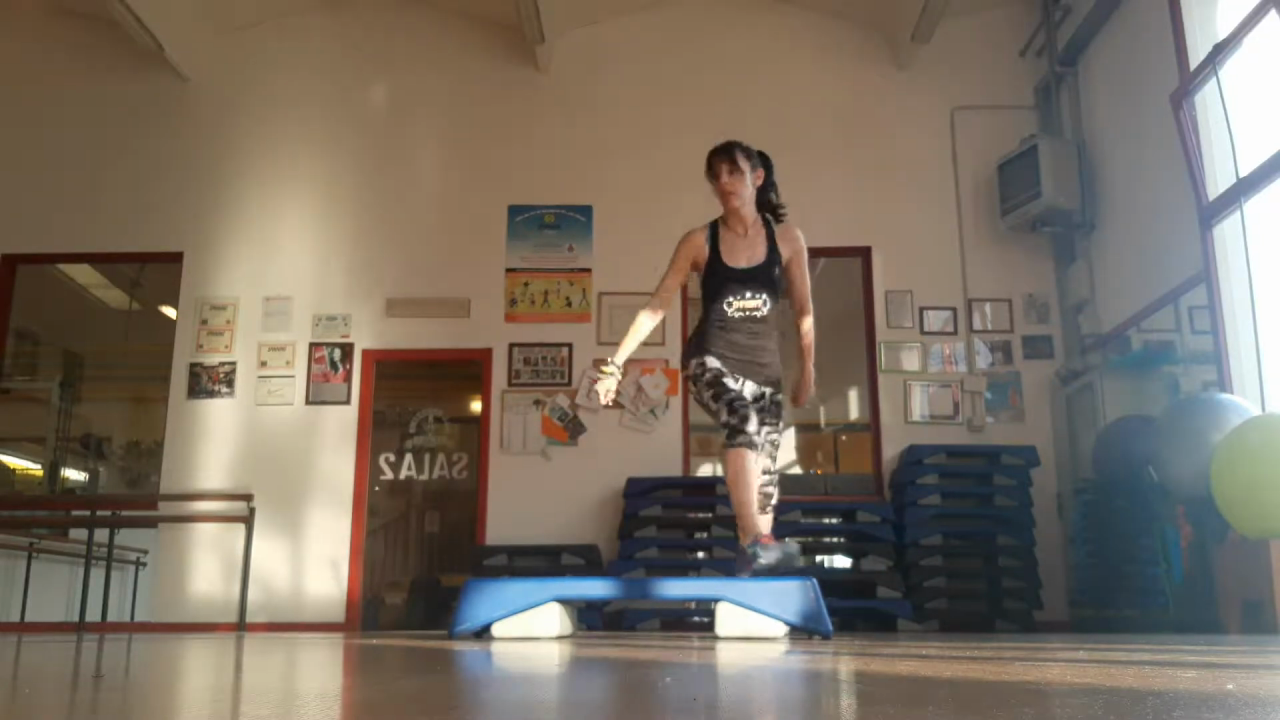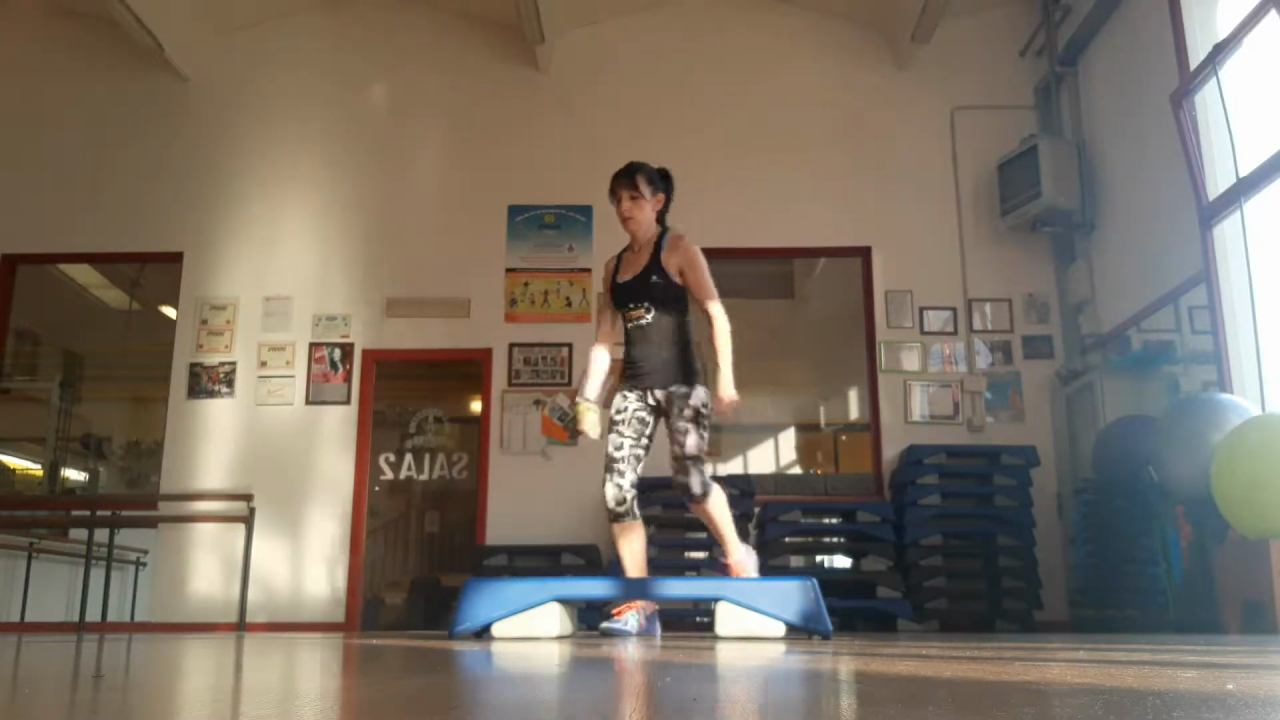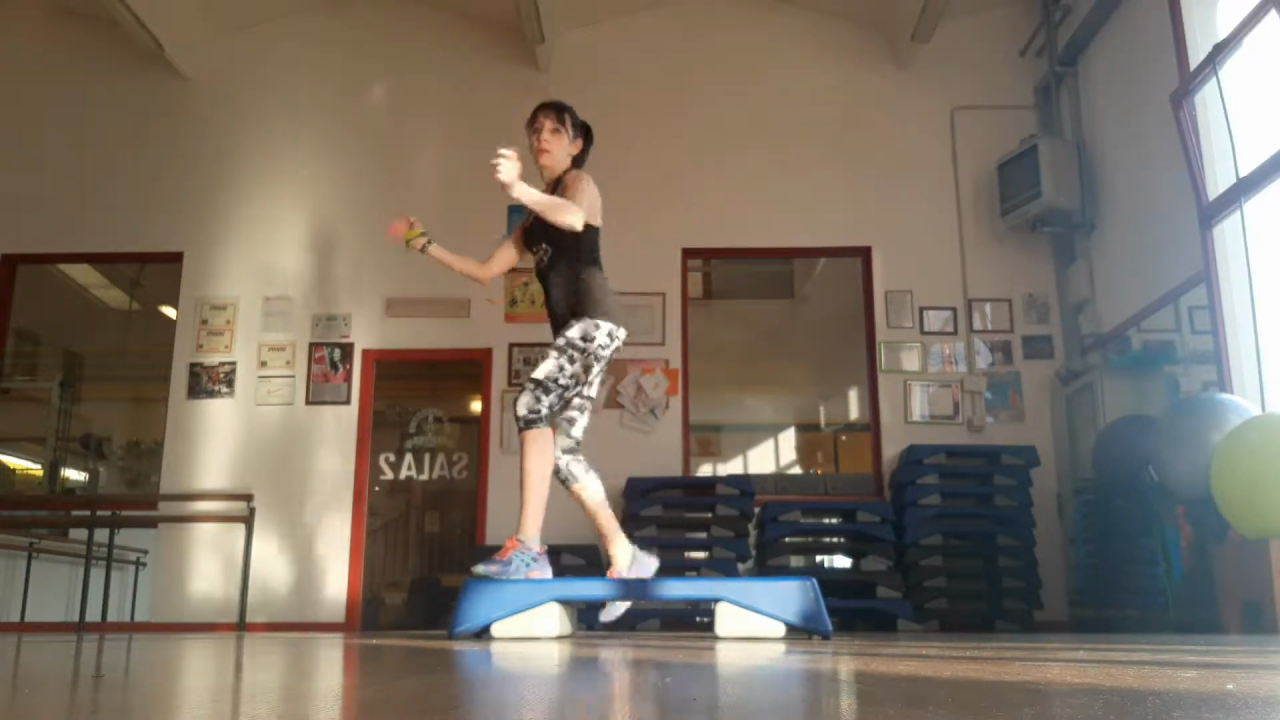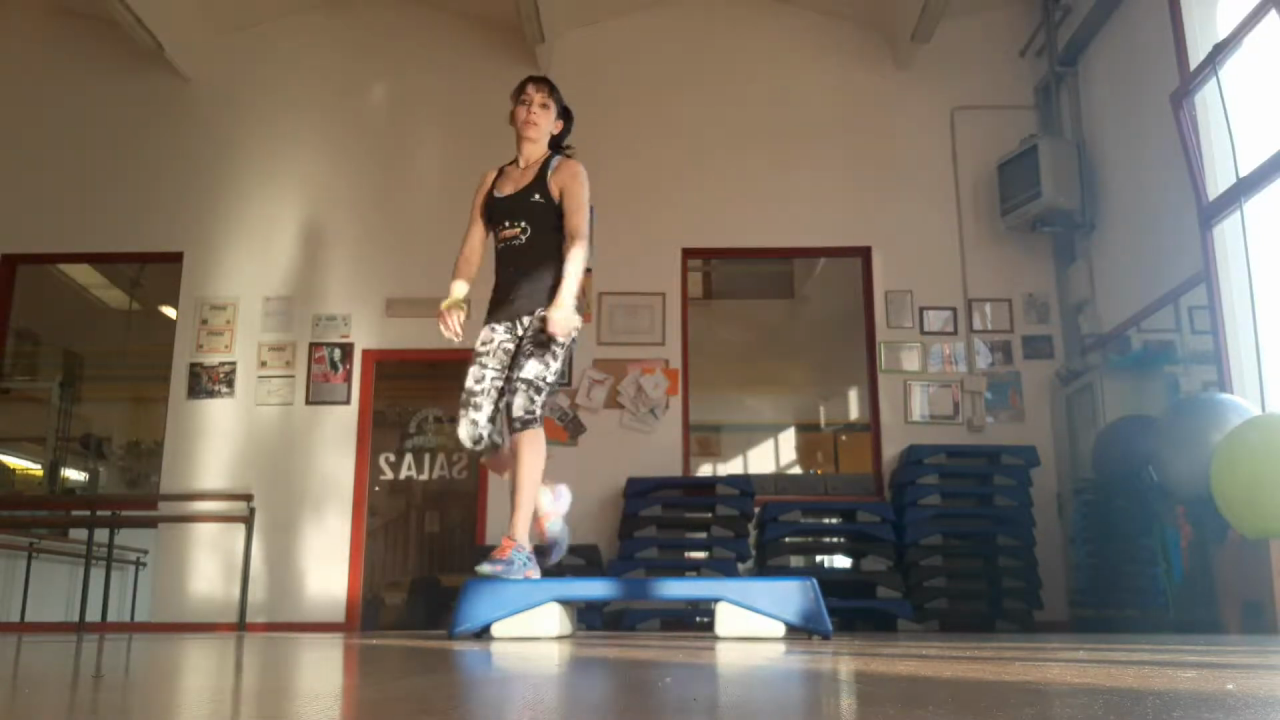
dt=0.5s
person 1, frame 1
left shoulder: (787, 238)
right shoulder: (697, 242)
left elbow: (802, 309)
right elbow: (657, 306)
left wrist: (807, 370)
right wrist: (616, 363)
left hip: (763, 369)
right hip: (711, 359)
left knee: (763, 484)
right knee: (743, 425)
right ankle: (754, 543)
person 1, frame 2
left shoulder: (678, 248)
right shoulder: (613, 267)
left elbow: (714, 310)
right elbow: (605, 338)
left wrist: (725, 377)
right wrist: (588, 397)
left hip: (680, 378)
right hip: (634, 384)
left knee: (691, 479)
right knee: (617, 489)
left ankle: (738, 557)
right ankle: (640, 605)
person 1, frame 3
left shoulder: (579, 183)
right shoulder: (532, 220)
left elbow: (572, 218)
right elbow: (488, 271)
left wrist: (519, 188)
right wrist: (424, 243)
left hip: (592, 323)
right hip: (571, 332)
left knee: (532, 406)
right knee: (561, 451)
left ankle: (528, 550)
right ankle: (625, 558)
person 1, frame 4
left shoulder: (568, 171)
right shoulder: (492, 180)
left elbow: (578, 241)
right elbow: (472, 249)
left wrist: (565, 300)
right wrist: (455, 296)
left hip: (548, 307)
right hip: (502, 312)
left knee: (523, 407)
right knee: (474, 426)
left ankle: (519, 545)
right ankle: (544, 500)
